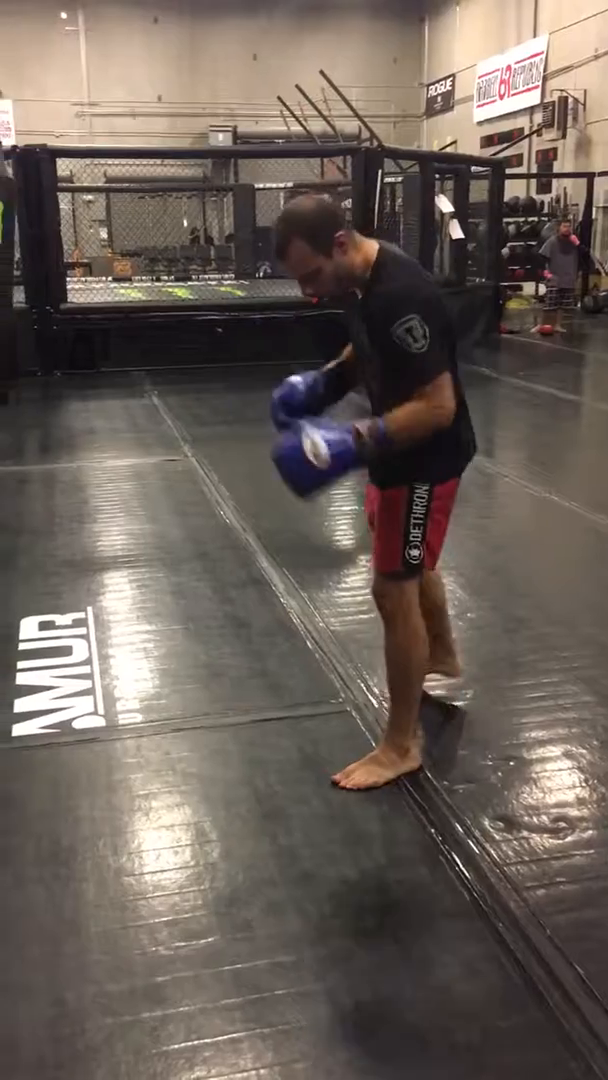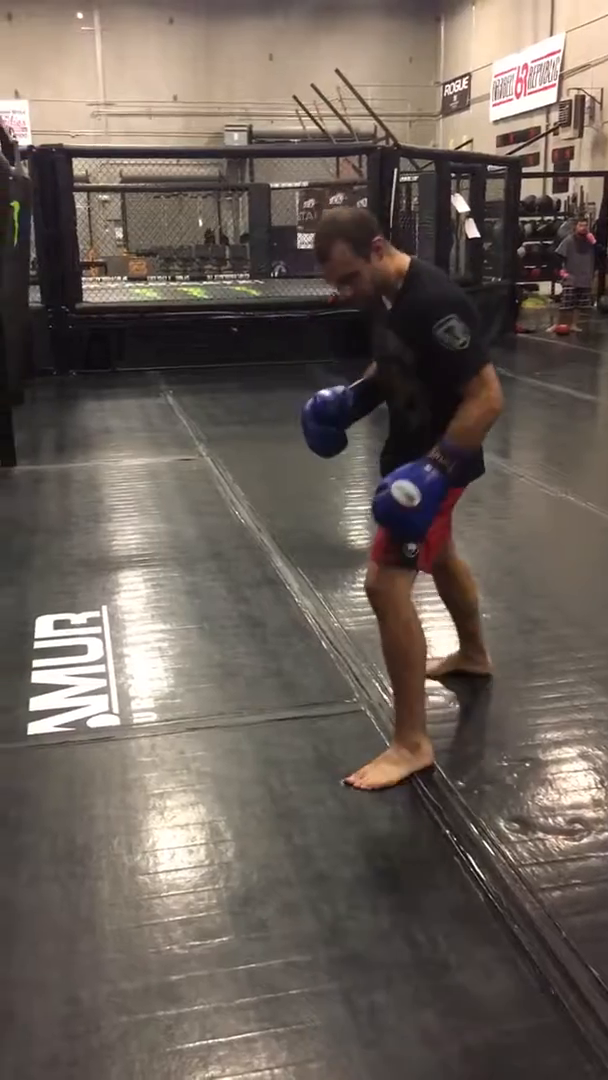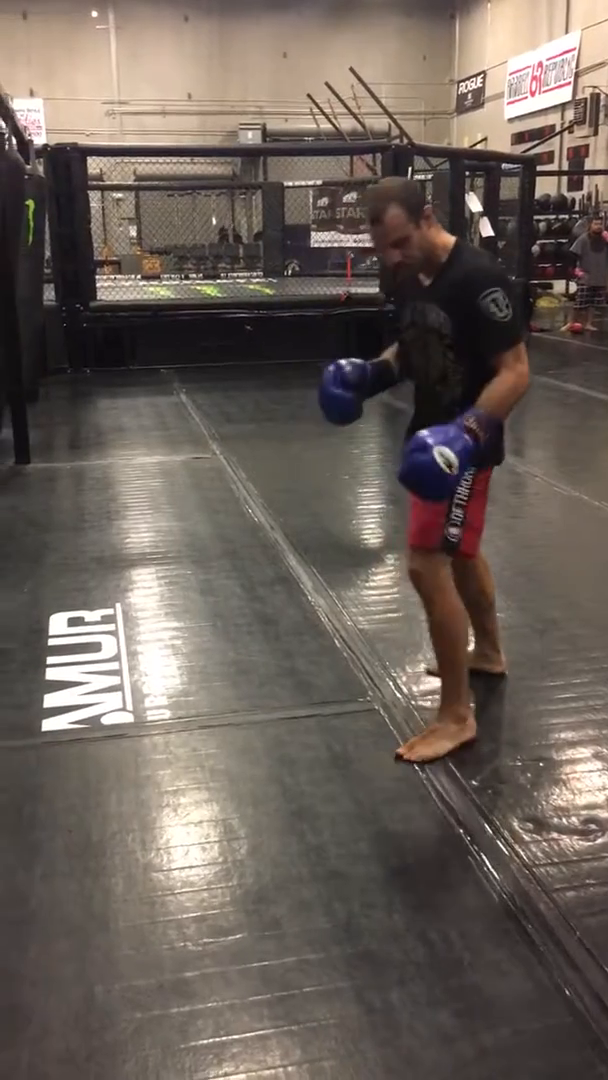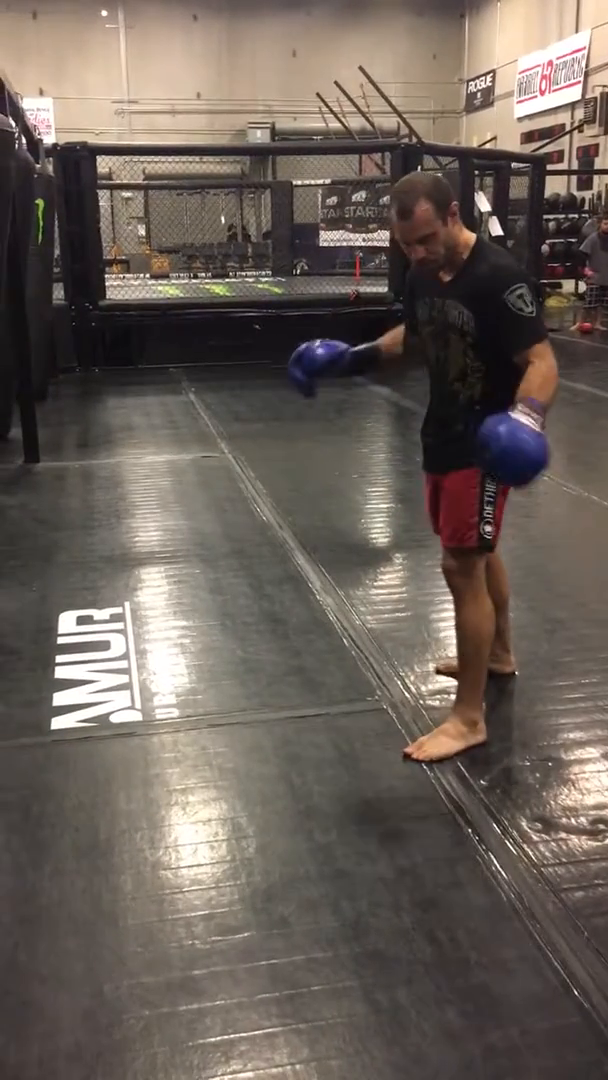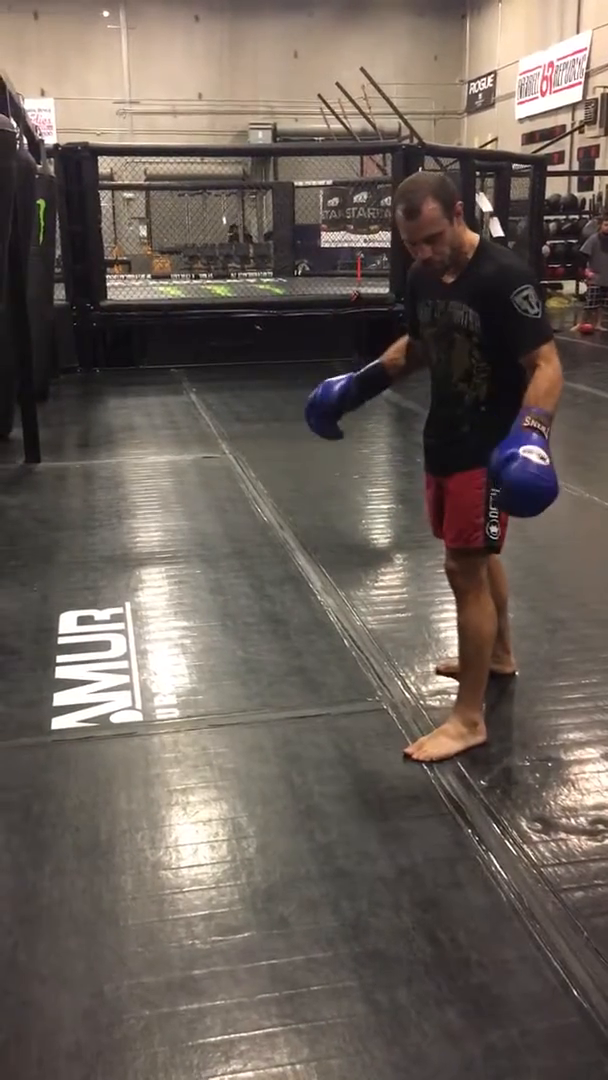
dt=0.3s
person 1, frame 1
left shoulder: (402, 295)
right shoulder: (359, 280)
left elbow: (438, 405)
left wrist: (353, 443)
right wrist: (326, 381)
left hip: (424, 457)
right hip: (397, 449)
left knee: (392, 589)
right knee: (413, 560)
left ankle: (402, 744)
right ankle: (440, 653)
person 1, frame 2
left shoulder: (435, 303)
right shoulder: (386, 293)
left elbow: (486, 398)
left wrist: (435, 468)
right wrist: (353, 397)
left hip: (437, 457)
right hip: (413, 446)
left knee: (386, 584)
right knee: (437, 554)
left ankle: (411, 741)
right ankle: (473, 652)
person 1, frame 3
left shoulder: (477, 278)
right shoulder: (407, 278)
left elbow: (515, 370)
left wrist: (466, 432)
right wrist: (370, 374)
left hip: (461, 445)
right hip: (430, 437)
left knee: (429, 567)
right knee: (460, 550)
left ankle: (456, 716)
right ankle: (489, 651)
person 1, frame 4
left shoulder: (500, 277)
right shoulder: (422, 273)
left elbow: (542, 361)
left wrist: (526, 415)
right wrist: (352, 356)
left hip: (482, 444)
right hip: (442, 436)
left knee: (463, 567)
right knee: (477, 551)
left ankle: (468, 718)
right ankle: (499, 652)
person 1, frame 5
left shoulder: (504, 277)
right shoulder: (421, 275)
left elbow: (546, 365)
left wrist: (531, 431)
right wrist: (360, 384)
left hip: (488, 447)
right hip: (443, 439)
left knee: (464, 567)
right knee: (476, 553)
left ankle: (469, 718)
right ankle: (499, 652)
